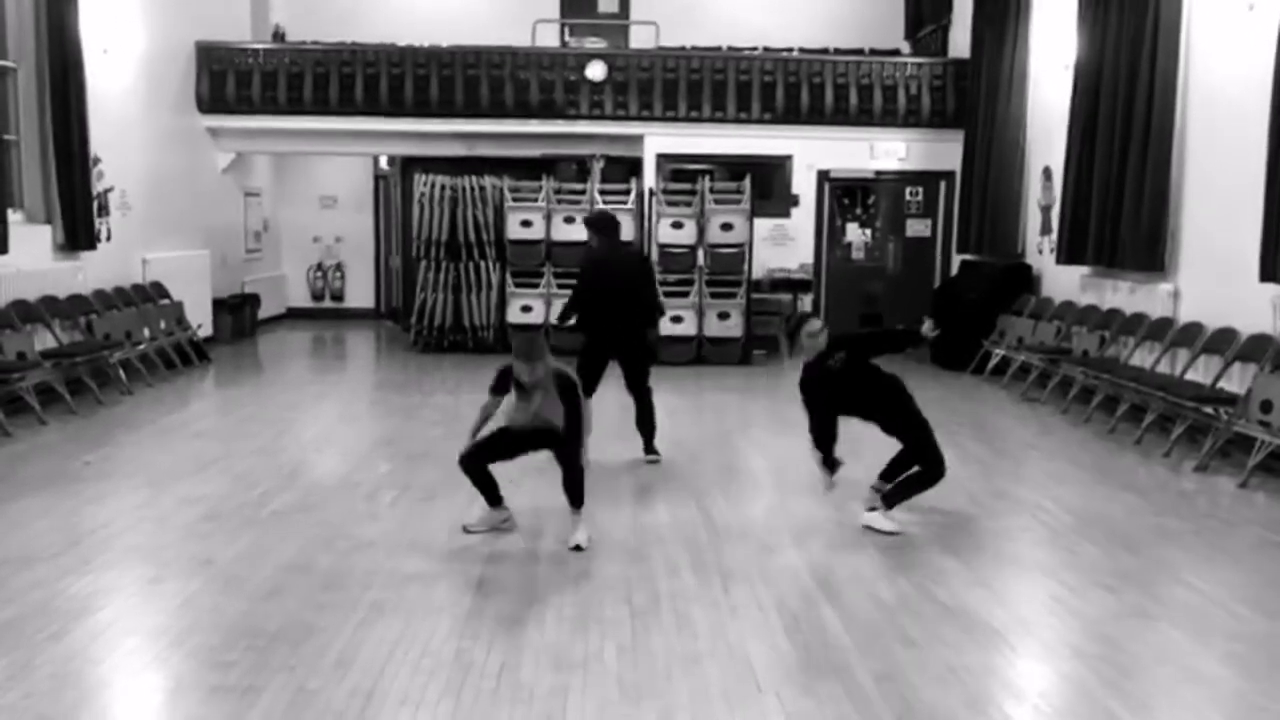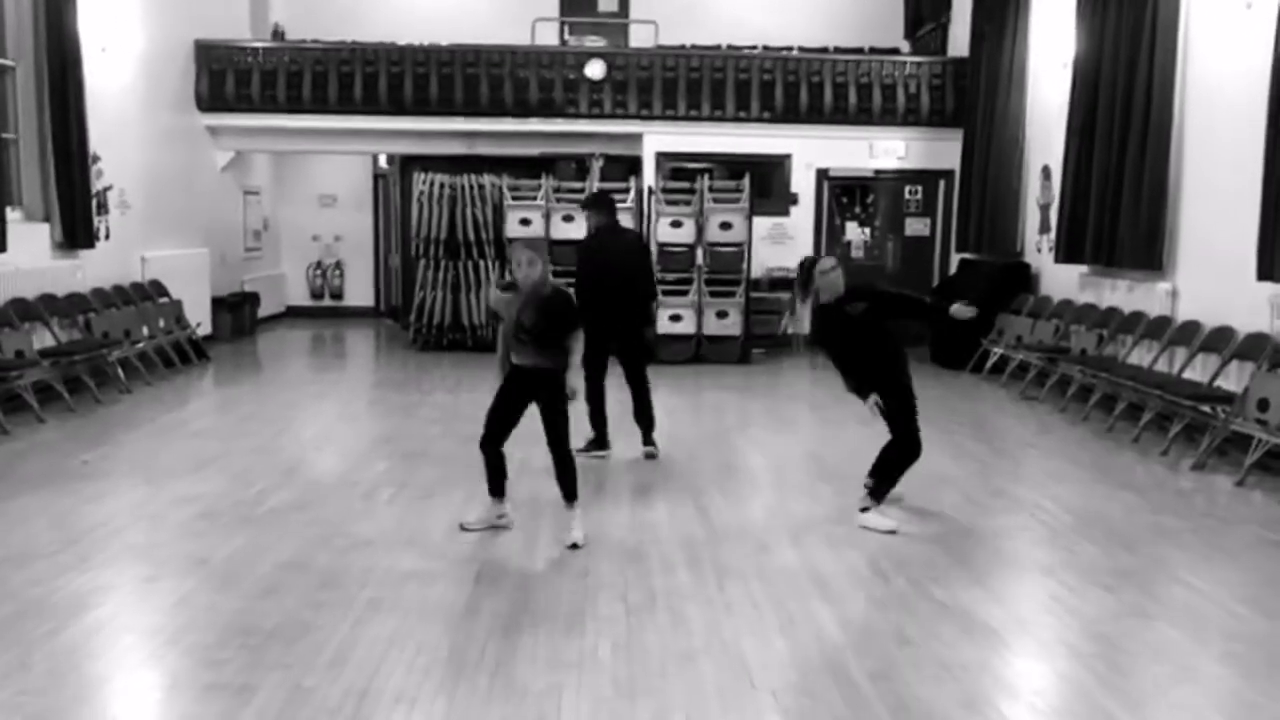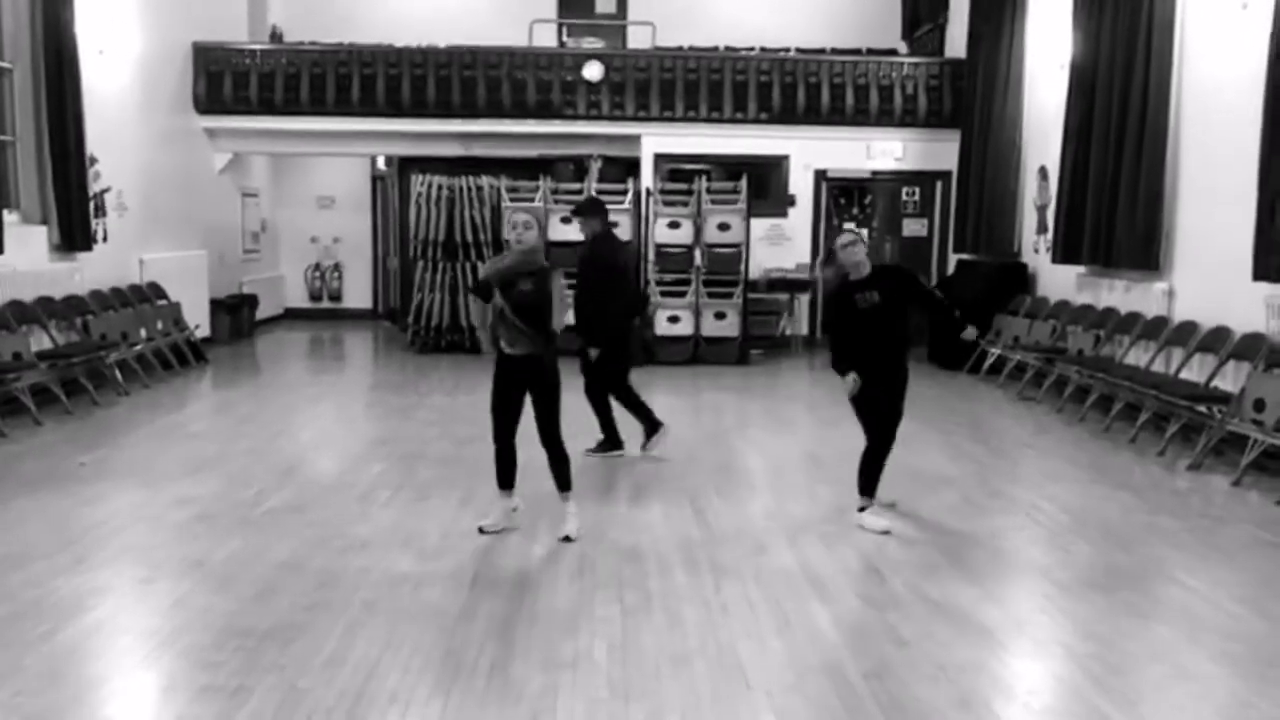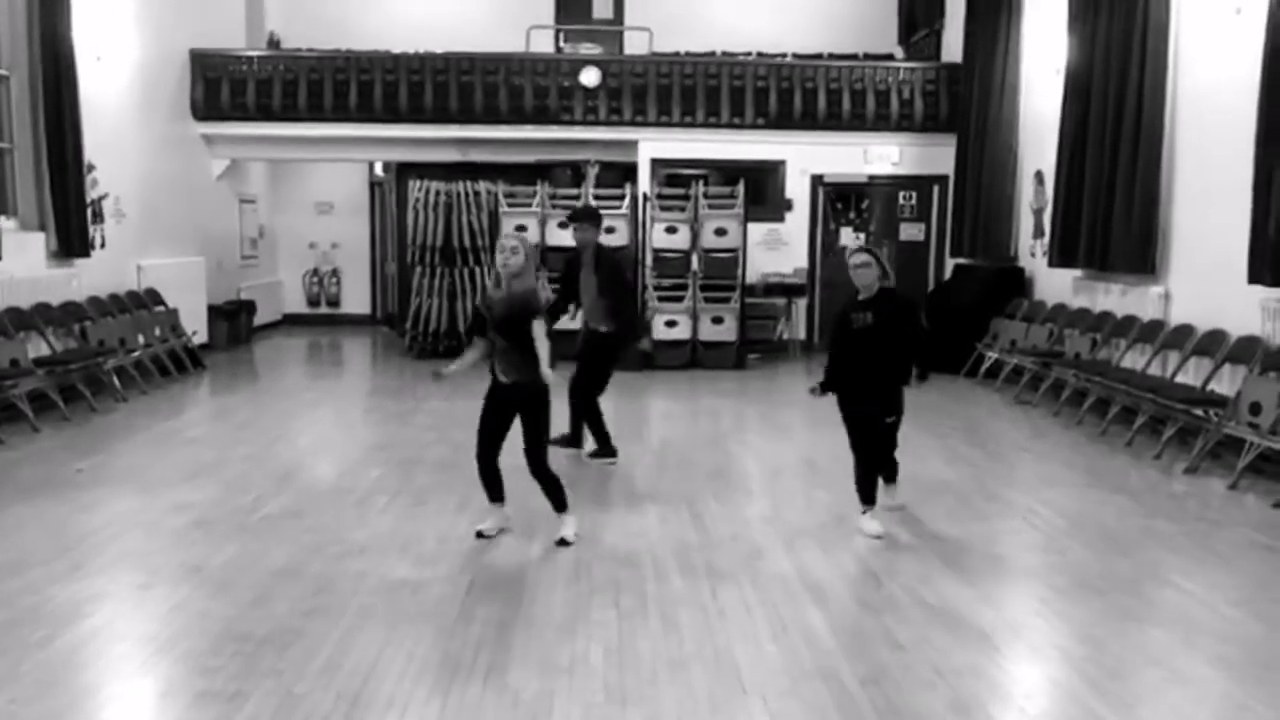
dt=0.2s
person 1, frame 1
left shoulder: (564, 380)
right shoulder: (509, 373)
left elbow: (579, 414)
right elbow: (491, 405)
left wrist: (580, 451)
right wrist: (471, 438)
left hip: (560, 432)
right hip: (526, 428)
left knee: (571, 464)
right knee: (470, 459)
left ankle: (578, 519)
right ankle: (498, 513)
person 1, frame 2
left shoulder: (560, 300)
right shoulder: (508, 296)
left elbow: (575, 340)
left wrist: (571, 377)
right wrist: (501, 365)
left hip: (550, 379)
right hip: (516, 376)
left knee: (558, 445)
right knee: (489, 442)
left ankle: (573, 513)
right ankle: (497, 509)
person 1, frame 3
left shoulder: (546, 275)
right shoulder: (495, 271)
left elbow: (558, 321)
right elbow: (482, 303)
left wrist: (557, 294)
right wrist: (490, 341)
left hip: (541, 365)
right hip: (508, 364)
left knee: (551, 438)
right knee: (502, 438)
left ankle: (569, 509)
right ankle: (507, 506)
person 1, frame 4
left shoulder: (533, 295)
right shoulder: (488, 301)
left elbow: (540, 333)
right elbow: (480, 349)
left wrist: (545, 368)
right wrist: (451, 369)
left hip: (532, 390)
right hip: (501, 388)
left knee: (537, 464)
right knee: (485, 455)
left ankle: (566, 518)
right ankle: (498, 514)
person 2, frame 1
left shoulder: (839, 344)
right shoulder: (810, 381)
left elbow: (879, 340)
right elbow: (821, 424)
left wrist: (918, 334)
right wrist: (828, 464)
left hip: (894, 395)
right hip: (888, 409)
left knee: (920, 446)
right knee: (933, 466)
left ankle: (878, 489)
right ankle: (876, 508)
person 2, frame 2
left shoulder: (861, 294)
right shoulder: (824, 323)
left elbow: (902, 303)
right elbow: (843, 362)
left wrist: (946, 310)
right wrist: (865, 392)
left hip: (893, 369)
right hip: (883, 382)
left knee: (904, 437)
right knee: (908, 444)
left ankle: (873, 486)
right ankle: (867, 507)
person 2, frame 3
left shoulder: (893, 277)
right shoulder: (838, 296)
left elbow: (928, 301)
right elbow: (836, 339)
left wrist: (959, 327)
right wrist: (845, 371)
left hip: (894, 369)
right hip: (864, 376)
left knee: (884, 435)
right knee: (878, 437)
left ankle: (868, 493)
right ankle: (865, 506)
person 2, frame 4
left shoulder: (898, 304)
right shoulder: (847, 311)
left elbow: (916, 340)
right elbow: (838, 353)
left wrist: (920, 367)
right wrist: (826, 385)
left hip: (888, 393)
right hip: (852, 394)
left knee: (883, 448)
right knee: (864, 451)
left ankle: (890, 485)
right ankle: (868, 508)
person 3, frame 1
left shoulder: (593, 264)
right shoulder: (638, 259)
left elbow: (580, 299)
right elbow: (650, 299)
left wrist: (563, 317)
right wrist: (650, 328)
left hip: (599, 335)
right hip: (633, 336)
left knee: (582, 389)
right knee: (640, 389)
right ankle: (649, 445)
person 3, frame 2
left shoulder: (591, 246)
right shoulder: (636, 241)
left elbow: (584, 289)
right elbow: (648, 284)
left wrist: (579, 321)
right wrist: (648, 322)
left hip: (599, 324)
right hip: (632, 323)
left knee: (594, 381)
right knee: (638, 381)
left ankle: (600, 439)
right ankle: (648, 439)
person 3, frame 3
left shoulder: (594, 252)
right shoulder: (620, 248)
left elbow: (591, 299)
left wrist: (591, 339)
left hip: (603, 331)
right hip: (621, 327)
left knee: (595, 386)
right knee: (616, 384)
left ankle: (612, 441)
right ankle: (652, 425)
person 3, frame 4
left shoulder: (613, 263)
right shoulder: (574, 263)
left elbow: (628, 301)
right elbow: (563, 298)
left wrist: (634, 334)
right wrist: (545, 323)
left hip: (610, 338)
right hip: (592, 334)
left knee: (583, 390)
right knee: (581, 386)
left ankle: (606, 447)
right ankle: (576, 436)
